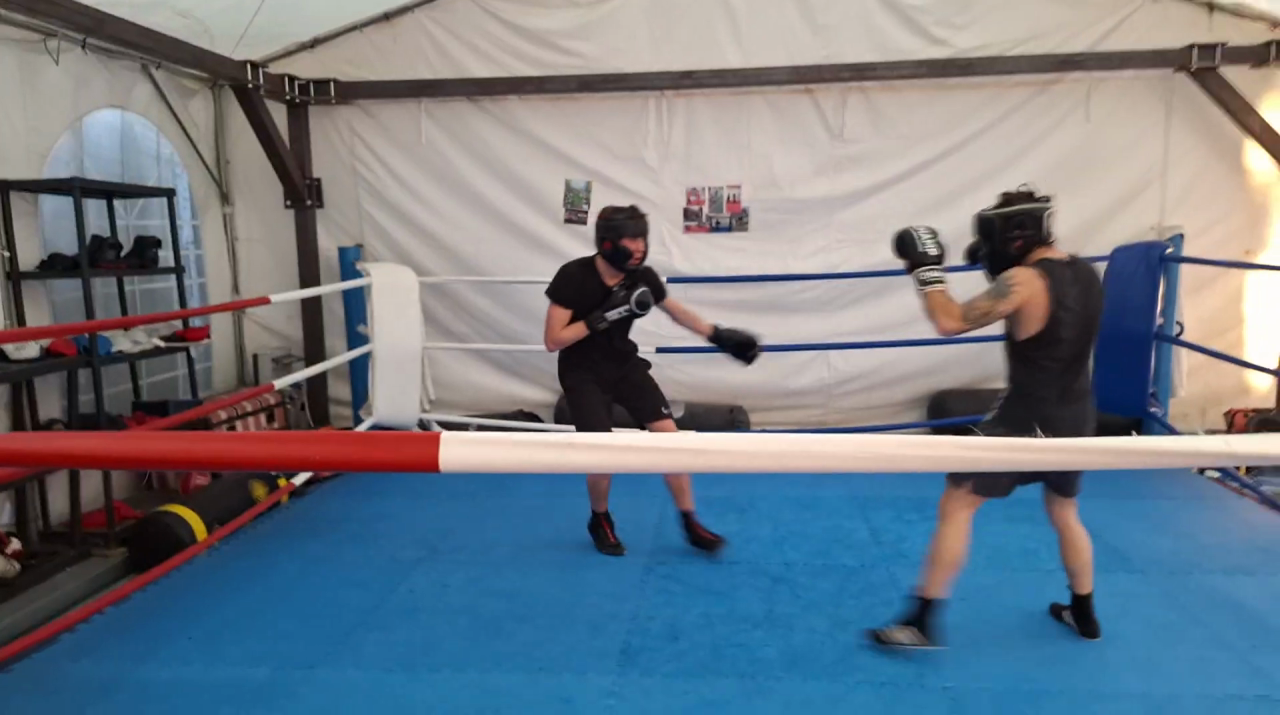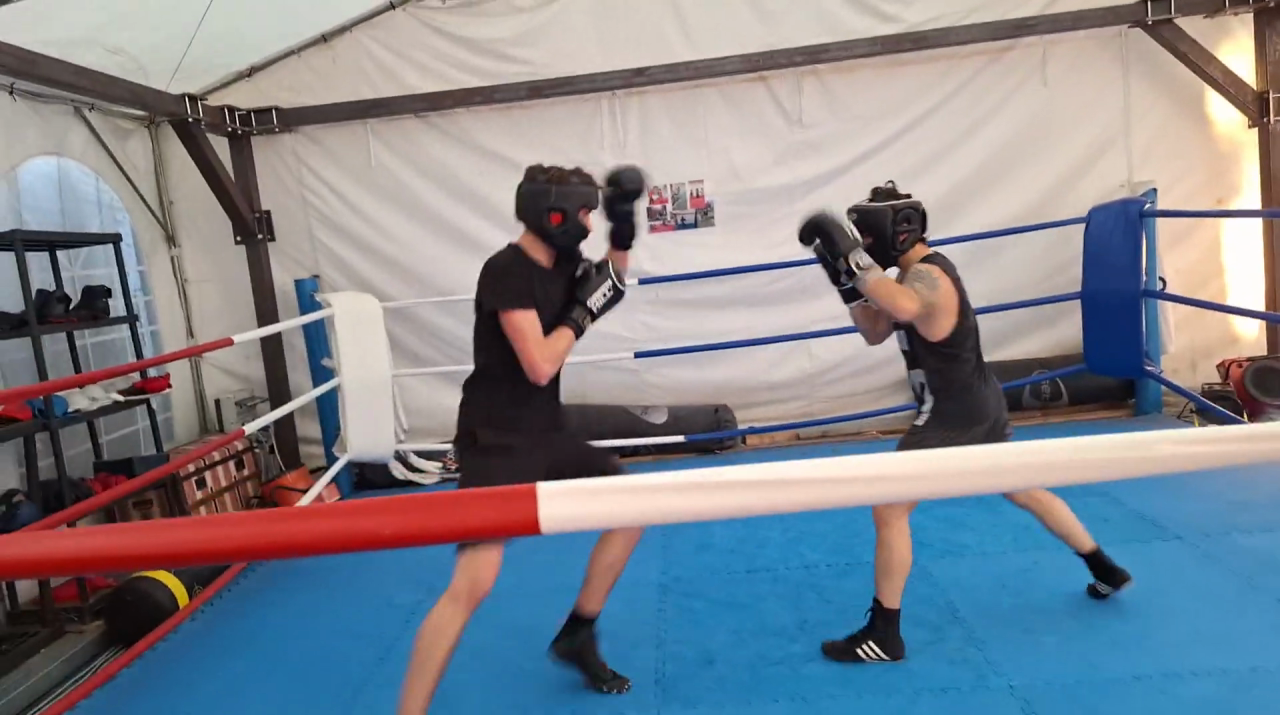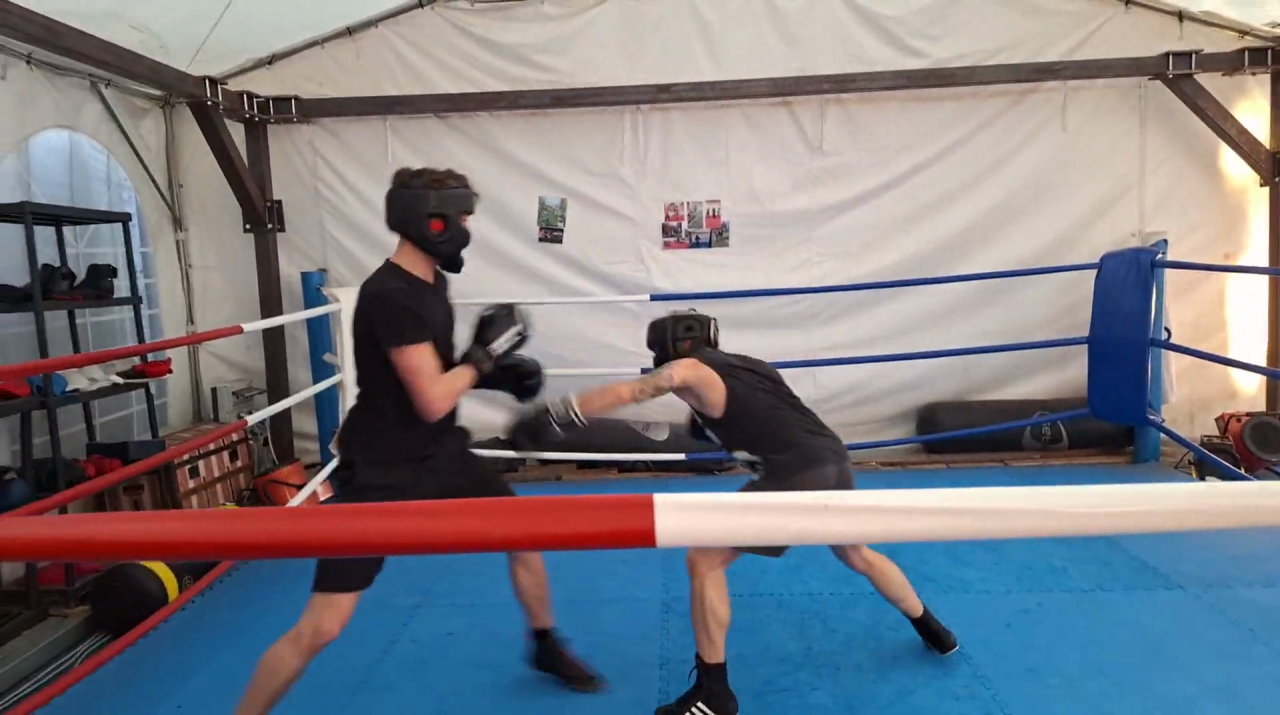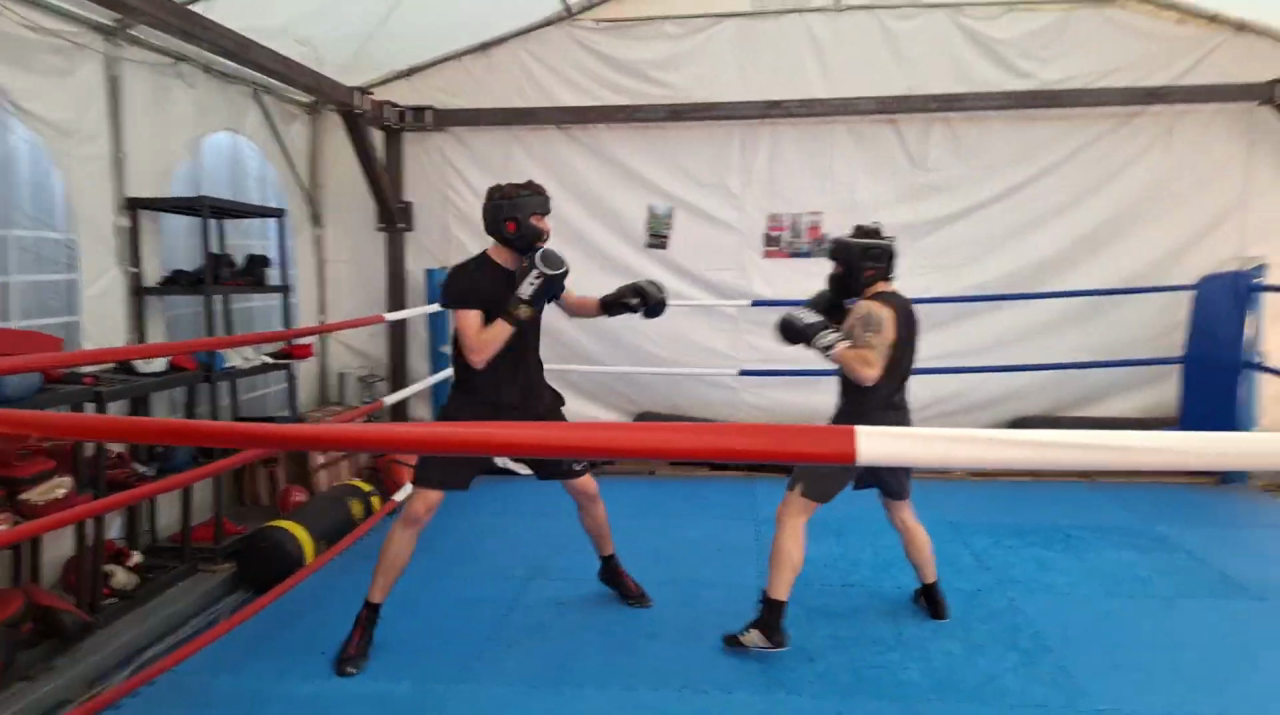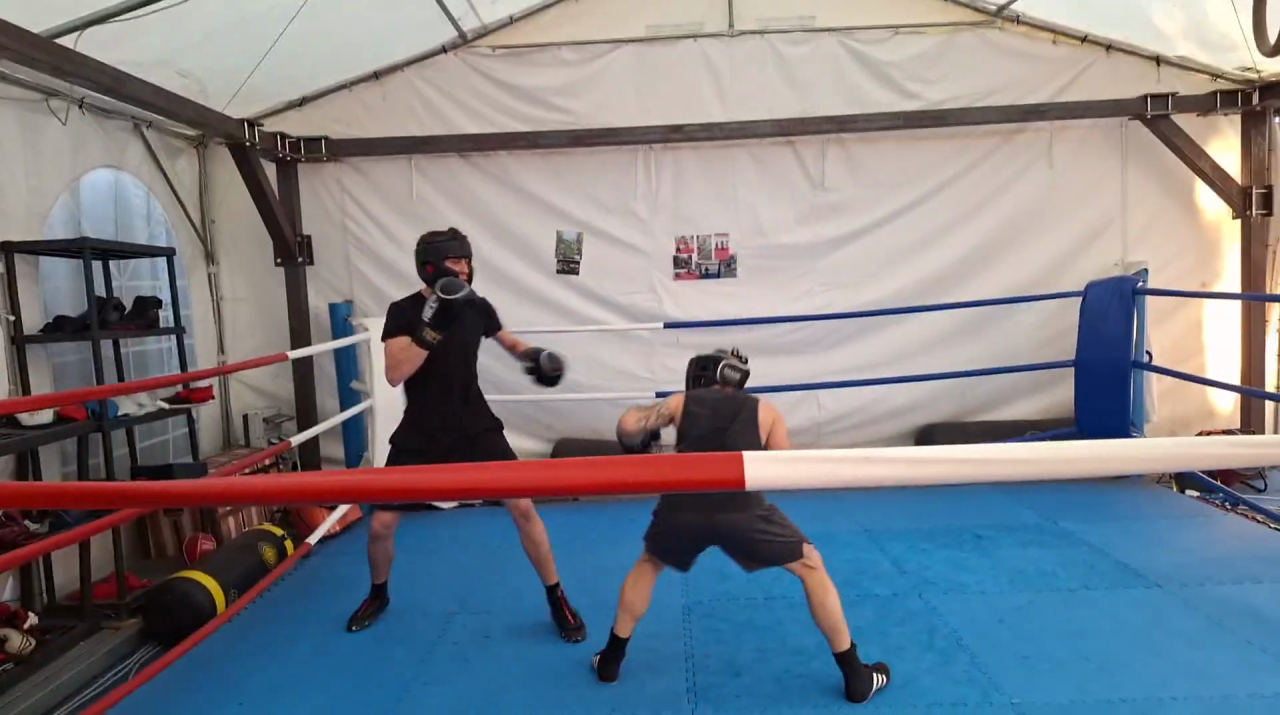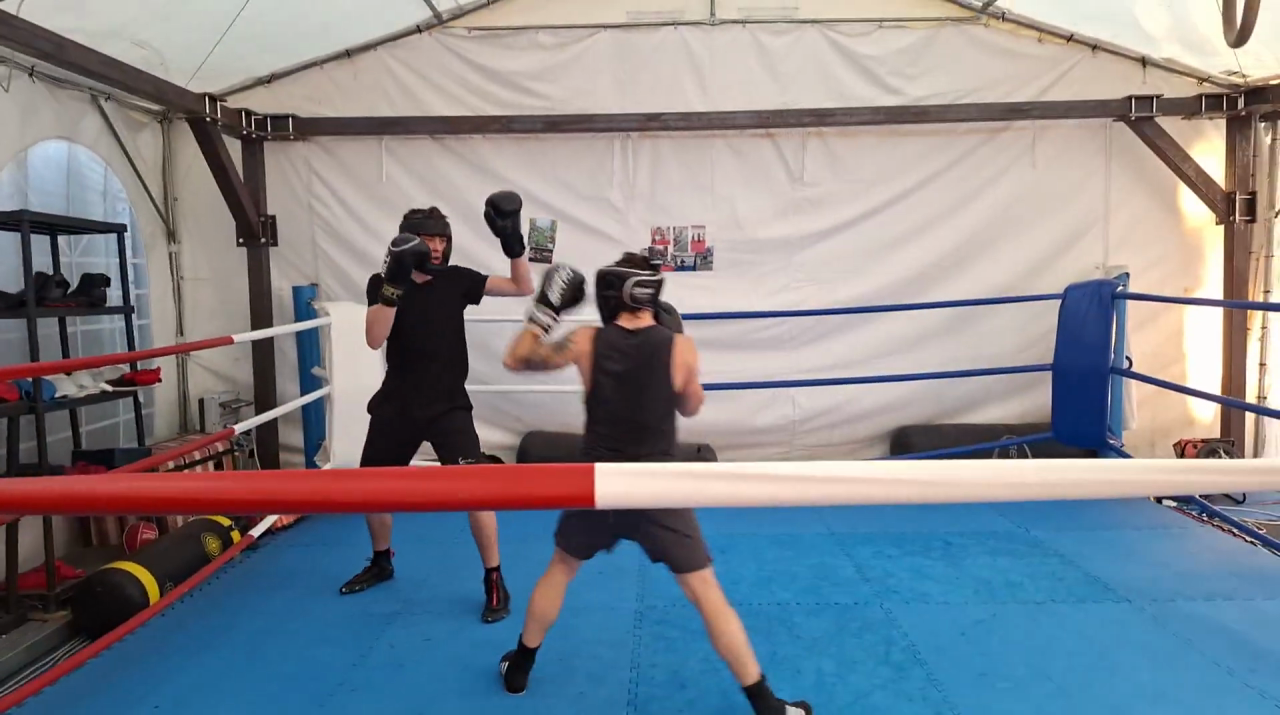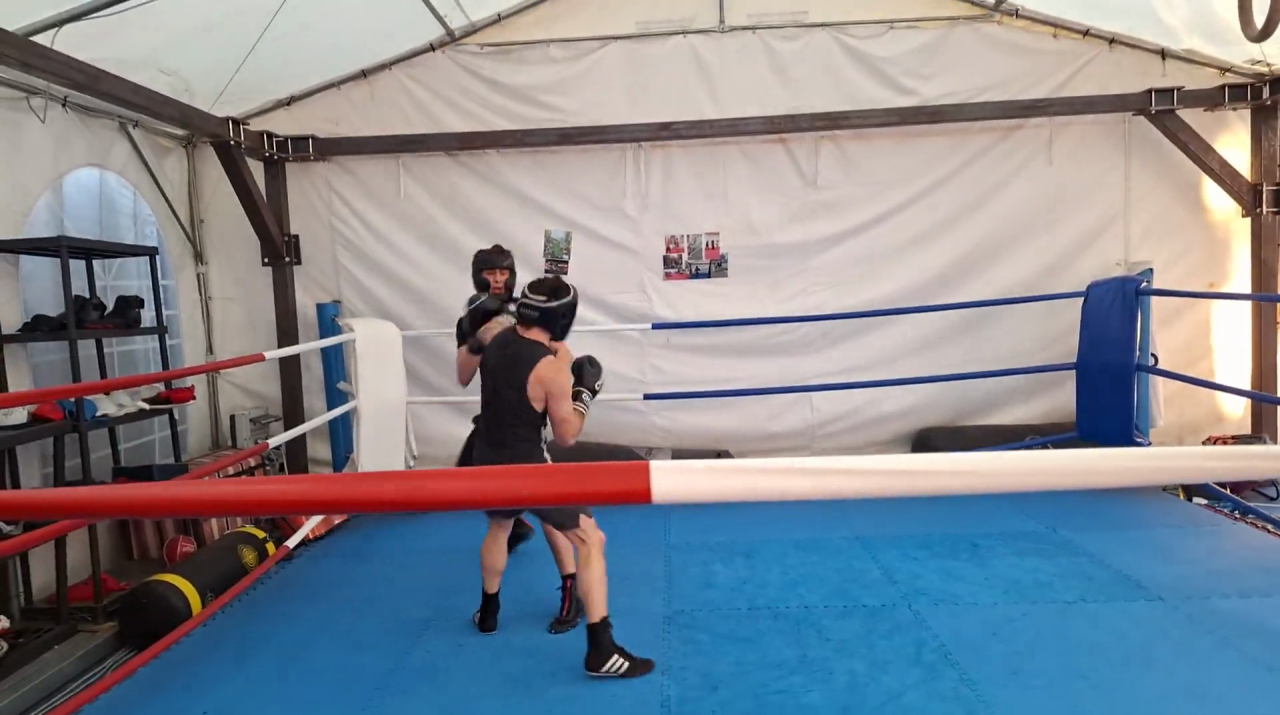
dt=0.7s
person 1, frame 1
left shoulder: (641, 277)
right shoulder: (571, 277)
left elbow: (677, 311)
right elbow: (553, 340)
left wrist: (719, 335)
right wrist: (602, 317)
left hip: (623, 365)
right hip: (583, 372)
left knee: (667, 436)
left ankle: (690, 521)
right ankle: (600, 518)
person 1, frame 2
left shoulder: (558, 262)
right shoulder: (507, 270)
left elbow: (607, 284)
right elbow: (540, 366)
left wrist: (622, 229)
right wrist: (585, 309)
left hip: (544, 429)
right hip: (496, 439)
right knee: (472, 584)
left ankle: (577, 635)
person 1, frame 3
left shoulder: (432, 281)
right shoulder: (388, 296)
right elbow: (434, 401)
left wrist: (494, 370)
right wrist: (489, 356)
left hip: (439, 455)
right hip: (377, 471)
right knee: (322, 628)
left ankle: (547, 645)
person 1, frame 4
left shoulder: (532, 267)
right shoulder: (466, 278)
left elbow: (573, 305)
right elbow: (477, 355)
left wrist: (616, 301)
right wrist: (524, 301)
left hip: (530, 403)
right hip: (474, 409)
left knee: (587, 490)
right knee: (417, 511)
left ankle: (611, 569)
right ankle: (367, 618)
person 1, frame 5
left shoulder: (476, 306)
right shoulder: (406, 310)
left elbow: (511, 341)
right elbow: (395, 374)
left wrist: (534, 357)
right wrist: (434, 326)
left hip: (472, 427)
right hip: (419, 434)
left knee: (520, 507)
right knee: (381, 524)
left ankle: (557, 598)
right ankle: (378, 595)
person 1, frame 6
left shoulder: (458, 280)
right shoulder: (382, 283)
left elbow: (522, 288)
right elbow: (375, 339)
left wrist: (513, 242)
right wrist: (395, 281)
left hip: (448, 405)
right hip: (396, 405)
left ankle: (494, 580)
right ankle: (381, 562)
person 1, frame 7
left shoulder: (521, 314)
right shoulder: (469, 323)
right elbow: (464, 378)
right wrist: (474, 337)
left ankle: (571, 588)
right ankle: (516, 527)
person 2, frame 1
left shoulder: (1022, 283)
right shoulder: (1087, 275)
left elbow: (949, 323)
left wrist: (926, 266)
right wrist: (1000, 268)
left hip: (1025, 419)
right hip: (1076, 416)
left knee: (956, 505)
right knee: (1063, 510)
left ankle: (921, 620)
right ankle: (1083, 611)
person 2, frame 2
left shoulder: (925, 274)
right shoulder: (918, 270)
left elbow: (905, 308)
right elbow: (875, 334)
left wrist: (851, 252)
right wrist: (846, 280)
left hip: (950, 416)
right hip: (982, 403)
left knee: (890, 510)
right knee: (1025, 491)
left ankle: (883, 634)
right ankle: (1106, 570)
person 2, frame 3
left shoulder: (691, 368)
right shoulder: (750, 369)
left elbow: (624, 393)
left wrist: (555, 413)
right wrist: (715, 428)
left hip: (801, 474)
right hip: (834, 461)
left knee: (705, 563)
right knee: (856, 554)
right ankle: (931, 631)
person 2, frame 4
left shoulder: (870, 310)
right shoulder: (899, 306)
left elbow: (866, 371)
left wrist: (823, 335)
right wrist: (833, 323)
left hip: (856, 430)
right hip: (893, 430)
left knee: (792, 513)
right knee: (901, 514)
left ankle: (769, 624)
right ankle: (933, 598)
person 2, frame 5
left shoulder: (683, 402)
right shoulder: (764, 410)
left elbow: (629, 426)
left wrist: (646, 431)
left hip: (681, 507)
right hip: (740, 508)
left knee: (647, 565)
right knee: (812, 567)
left ankle: (611, 659)
right ankle: (856, 676)
person 2, frame 6
left shoulder: (589, 342)
right shoulder: (680, 348)
left elbow: (516, 360)
left wrist: (546, 308)
left knee: (562, 566)
right knee: (707, 594)
left ankle: (519, 667)
person 2, frame 7
left shoulder: (500, 337)
right shoulder: (556, 369)
right elbow: (567, 436)
right wrist: (584, 392)
left hip: (487, 458)
right hip: (525, 465)
left knee: (500, 527)
right knee: (589, 542)
left ankle: (488, 611)
right ankle: (601, 649)
